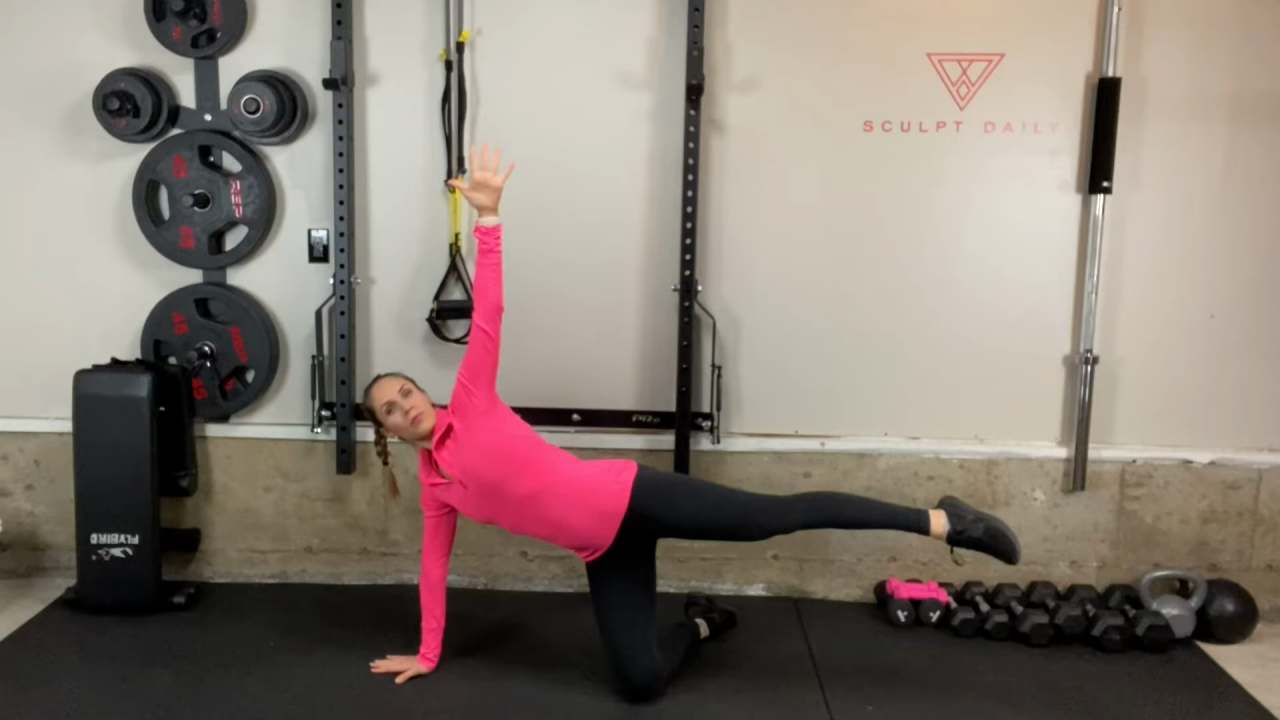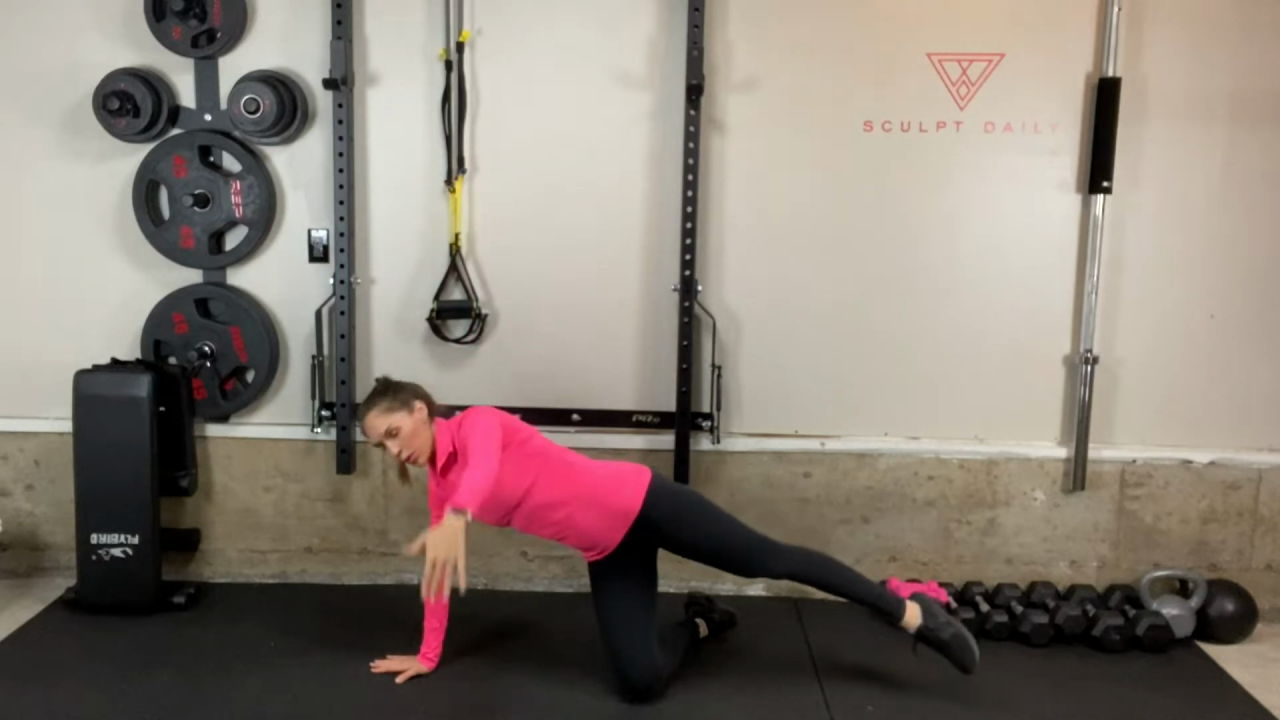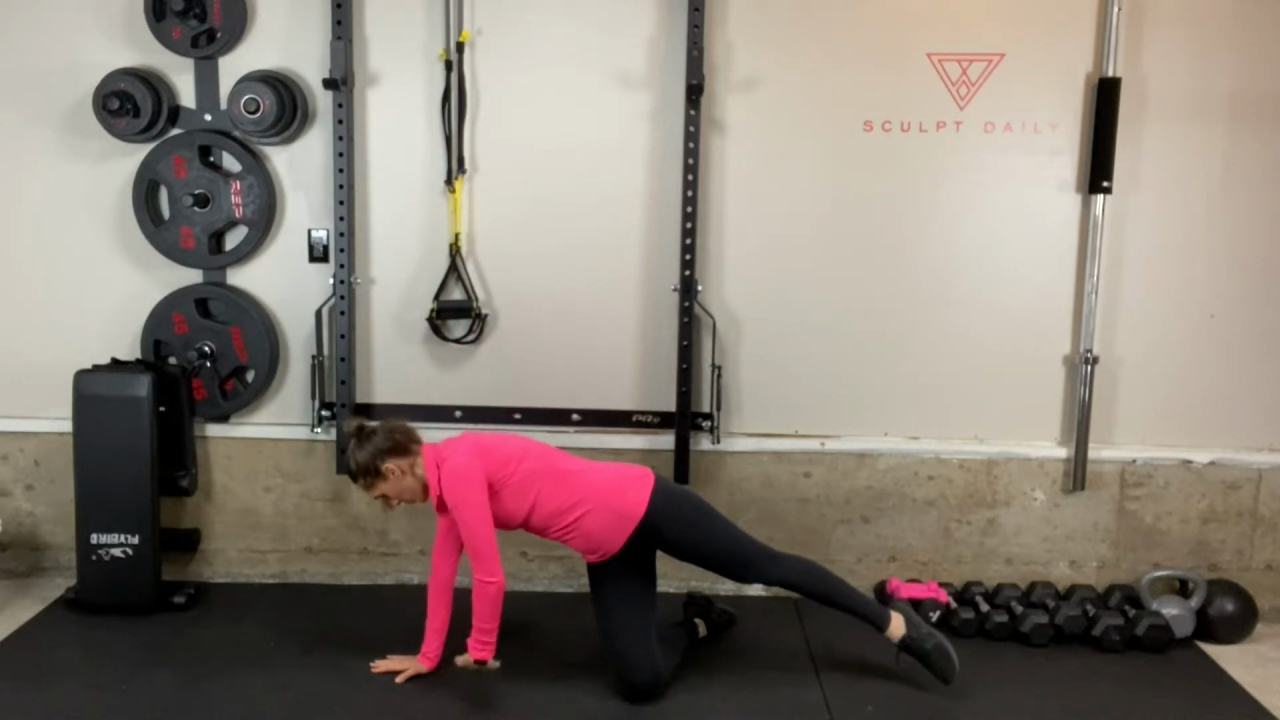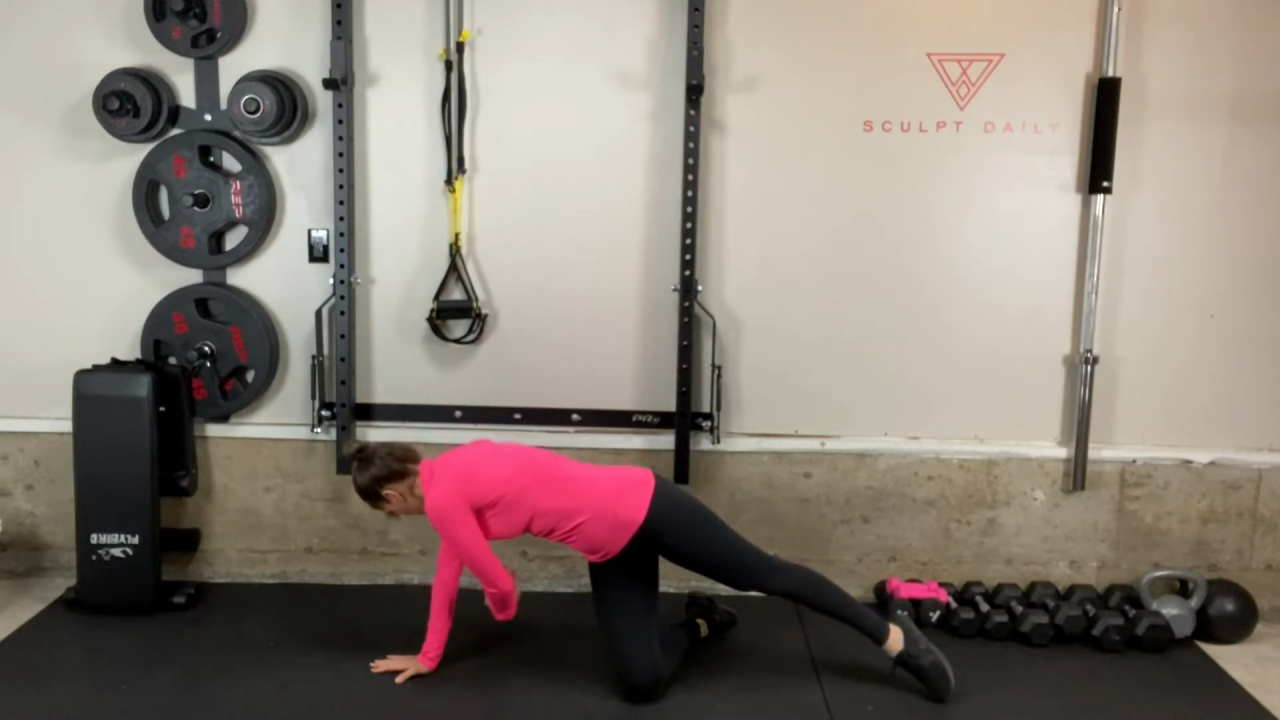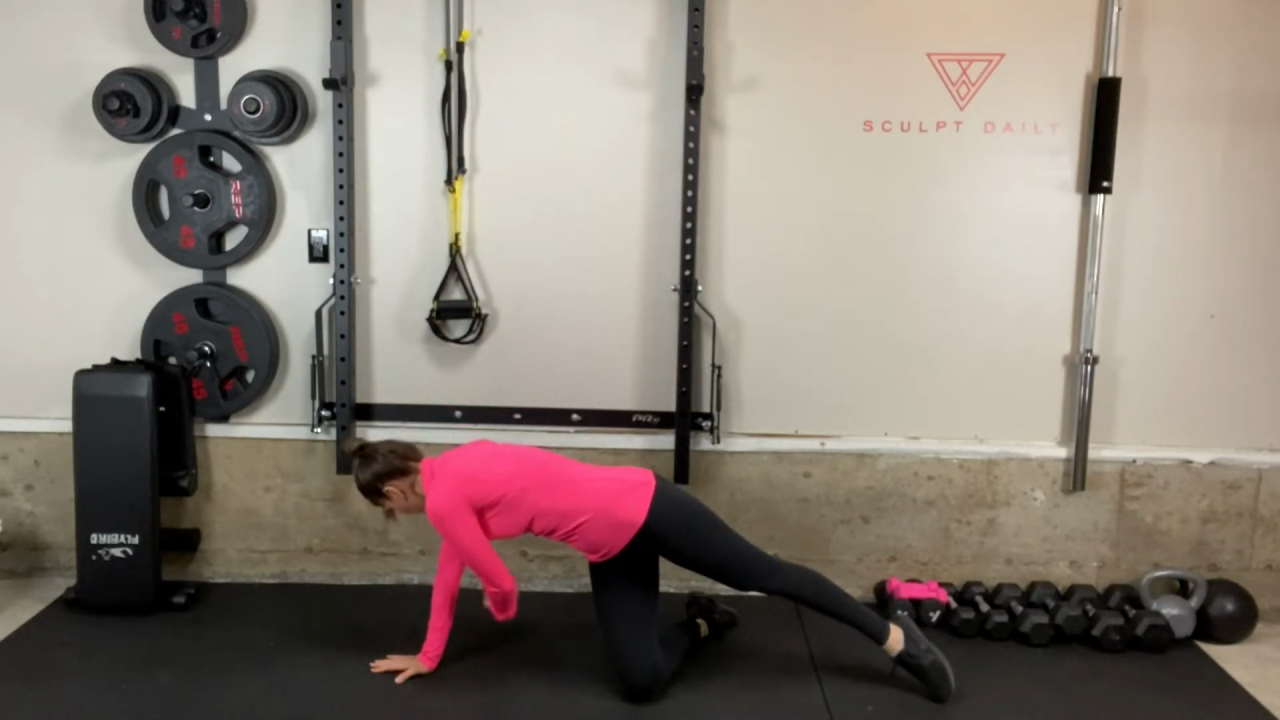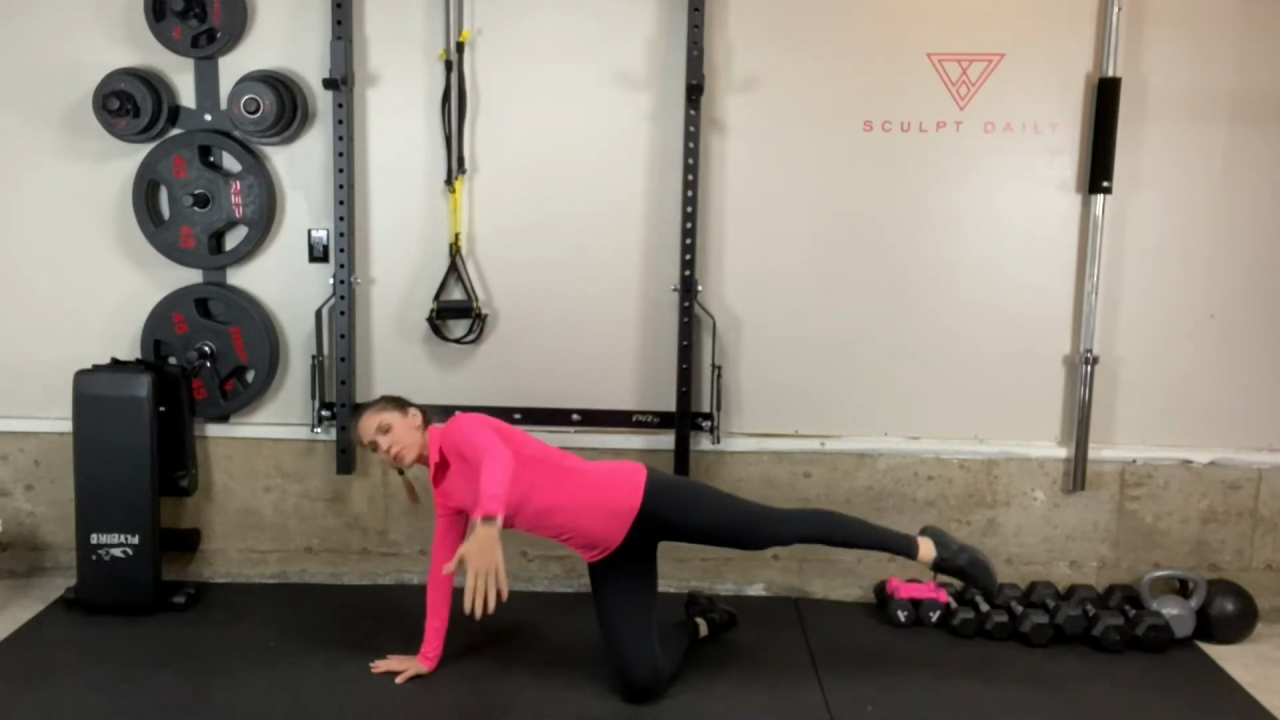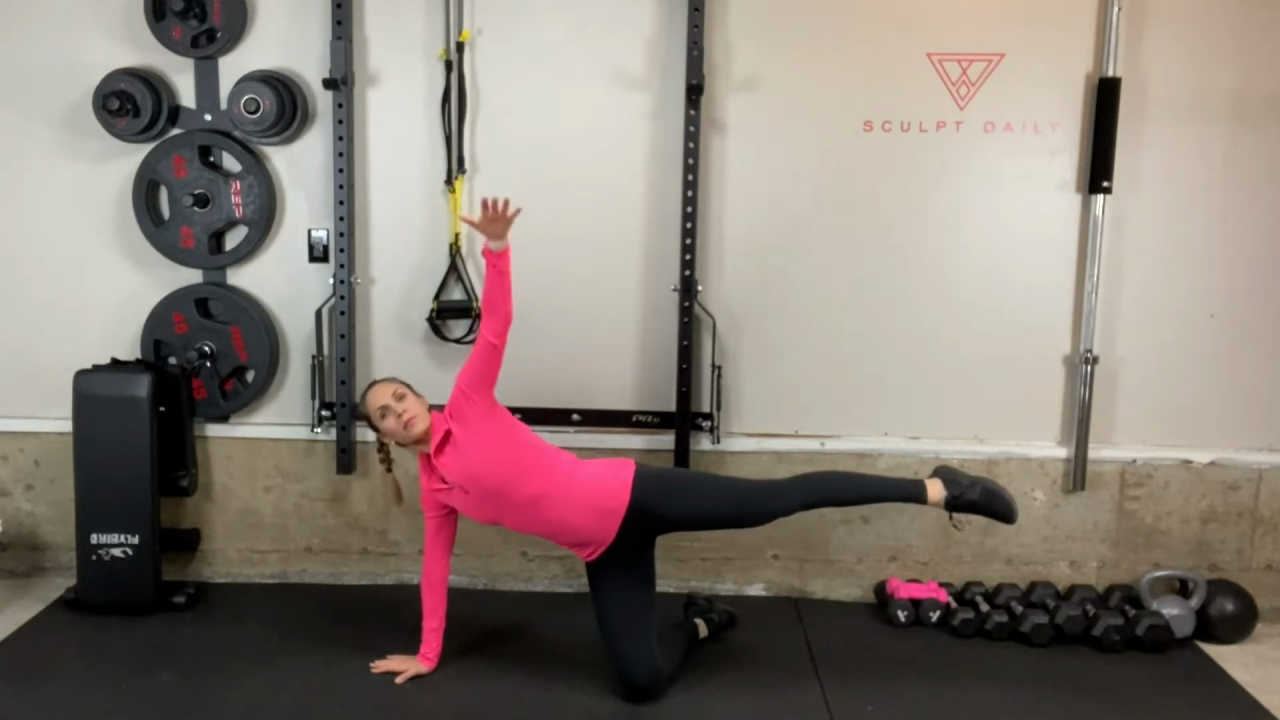
dt=0.7s
person 1, frame 1
left shoulder: (470, 406)
right shoulder: (433, 483)
left elbow: (487, 315)
right elbow: (434, 565)
left wrist: (486, 213)
right wrist: (426, 655)
left hip: (627, 498)
right hip: (604, 548)
left knee: (779, 515)
right knee: (641, 683)
left ankle: (941, 522)
right ankle: (699, 626)
person 1, frame 2
left shoulder: (476, 424)
right shoulder: (436, 490)
left elbow: (483, 468)
right elbow: (435, 566)
left wrist: (455, 521)
right wrist: (427, 654)
left hip: (635, 501)
right hip: (606, 550)
left knee: (769, 559)
right knee: (642, 682)
left ankle: (912, 613)
right ankle: (698, 624)
person 1, frame 3
left shoulder: (457, 466)
right shoulder: (446, 486)
left elbow: (489, 576)
right elbow: (444, 568)
left wrist: (481, 651)
right wrist: (428, 656)
left hip: (639, 505)
right hip: (608, 550)
left knee: (765, 566)
right knee: (642, 683)
left ankle: (896, 624)
right ankle: (696, 624)
person 1, frame 4
left shoulder: (443, 497)
right shoulder: (454, 475)
left elbow: (498, 586)
right elbow: (448, 572)
left wrist: (504, 608)
right wrist: (427, 656)
left hip: (641, 508)
right hip: (611, 550)
left knee: (765, 575)
right knee: (641, 683)
left ankle: (894, 638)
right ankle: (698, 624)
person 1, frame 5
left shoulder: (444, 498)
right shoulder: (456, 473)
left elbow: (499, 585)
right elbow: (449, 571)
left wrist: (503, 609)
right wrist: (428, 656)
left hip: (642, 507)
right hip: (611, 550)
left knee: (765, 574)
right knee: (642, 682)
left ankle: (895, 638)
right ankle: (699, 623)
person 1, frame 6
left shoulder: (461, 429)
right shoulder: (445, 490)
left elbow: (498, 467)
right elbow: (444, 567)
left wrist: (488, 527)
right wrist: (428, 653)
left hip: (635, 498)
right hip: (607, 548)
left knee: (779, 528)
right knee: (641, 681)
left ankle: (926, 548)
right ankle: (696, 622)
person 1, frame 7
left shoulder: (467, 405)
right shoulder: (432, 486)
left elbow: (496, 322)
right elbow: (437, 565)
left wrist: (495, 245)
right wrist: (427, 653)
left hip: (627, 497)
right hip: (602, 550)
left knee: (780, 499)
right knee: (641, 682)
left ankle: (937, 489)
right ankle: (699, 623)
